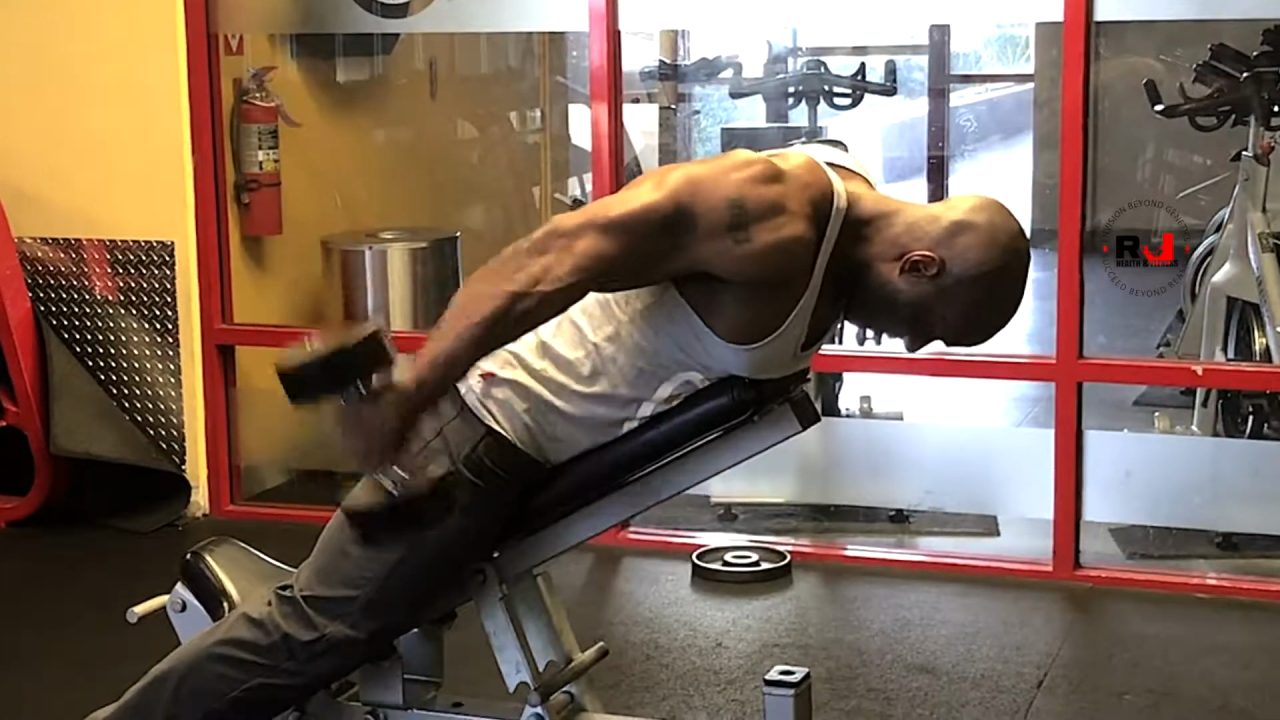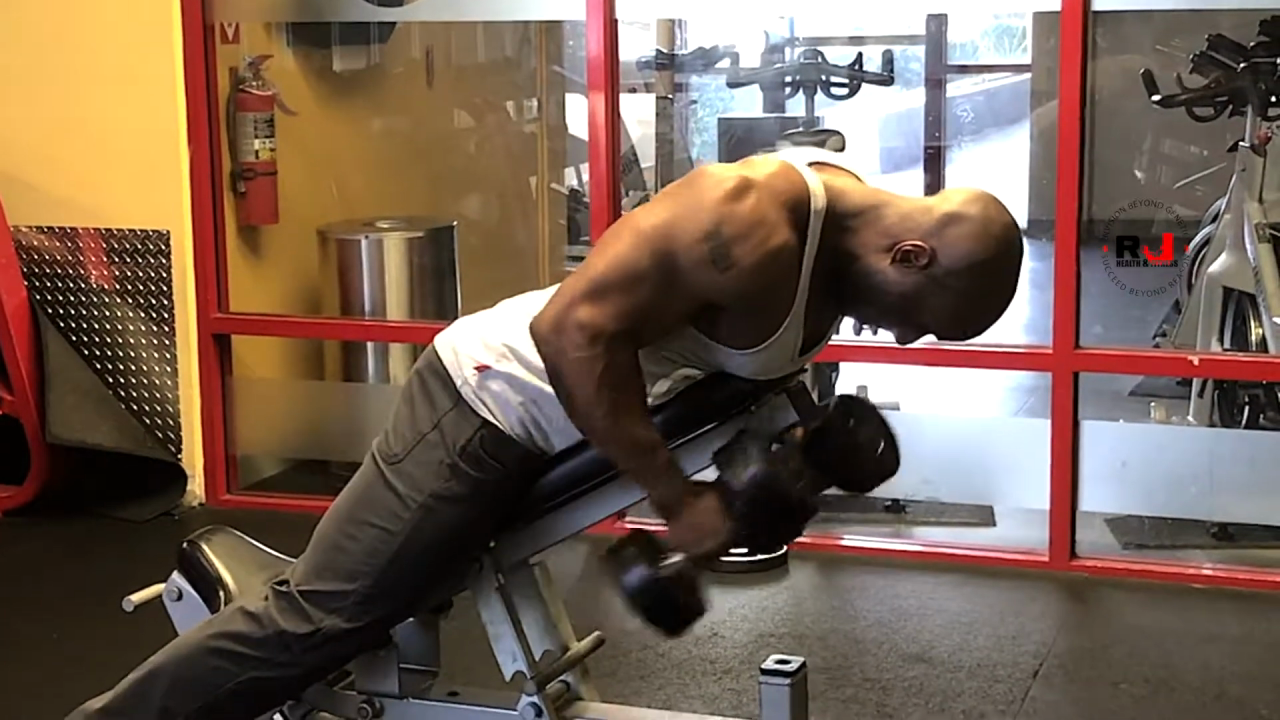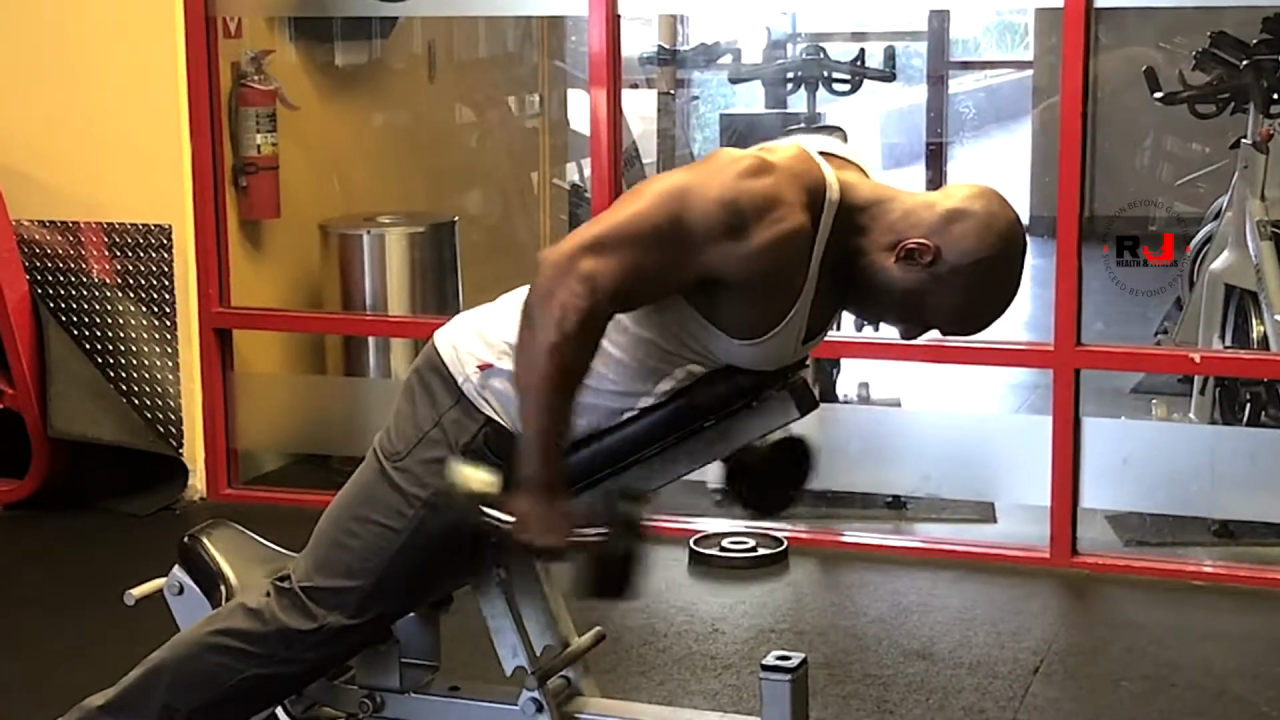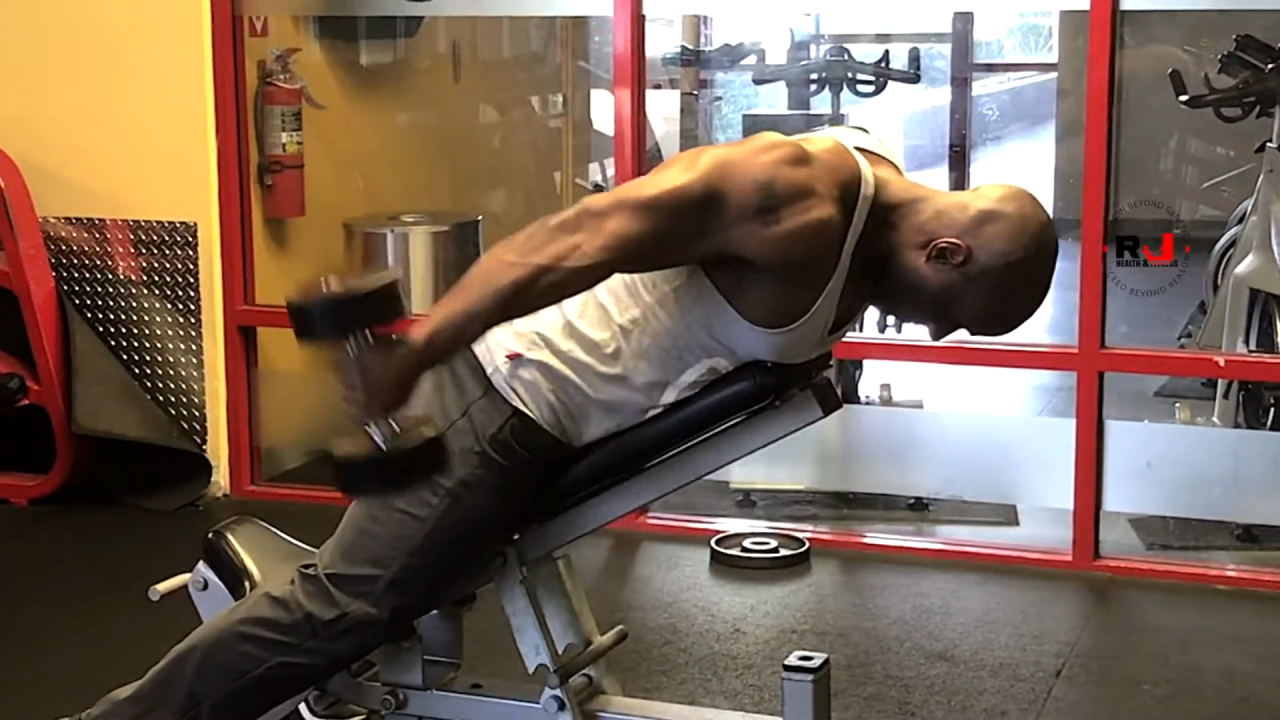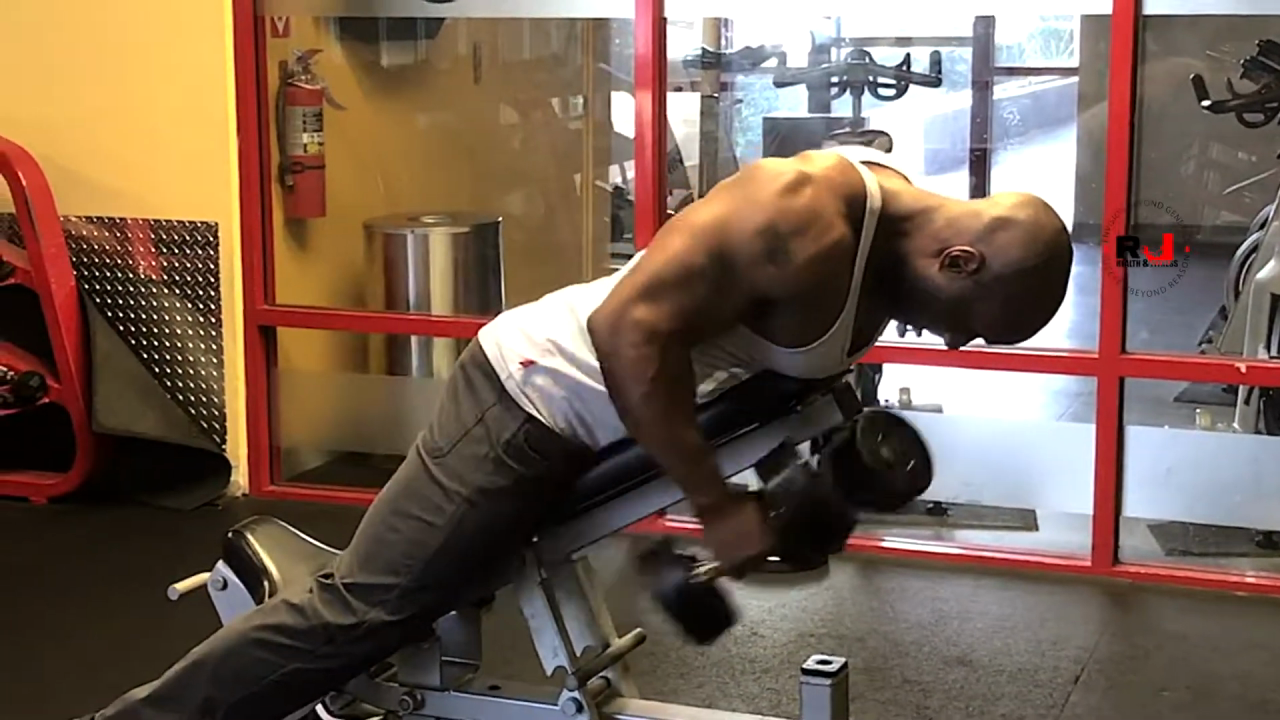
dt=0.5s
person 1, frame 1
left shoulder: (849, 230)
right shoulder: (775, 215)
right elbow: (565, 250)
right wrist: (413, 392)
left hip: (556, 437)
right hip: (494, 415)
left knee: (366, 615)
right knee: (318, 626)
person 1, frame 2
left shoulder: (848, 222)
right shoulder: (755, 223)
right elbow: (572, 328)
right wrist: (676, 500)
left hip: (536, 425)
right hip: (493, 406)
left knee: (362, 609)
right knee: (314, 619)
person 1, frame 3
left shoulder: (847, 211)
right shoulder: (770, 206)
right elbow: (571, 278)
right wrist: (541, 486)
left hip: (531, 405)
right hip: (490, 393)
right knee: (317, 614)
person 1, frame 4
left shoulder: (879, 210)
right shoulder: (802, 196)
right elbow: (589, 233)
right wrist: (413, 350)
left hip: (573, 417)
right hip: (525, 393)
left knee: (377, 597)
right knee: (341, 605)
person 1, frame 5
left shoulder: (893, 227)
right shoulder: (808, 215)
right elbow: (630, 329)
right wrist: (721, 507)
left hip: (580, 422)
right hip: (538, 399)
left knee: (396, 599)
right knee: (359, 607)
